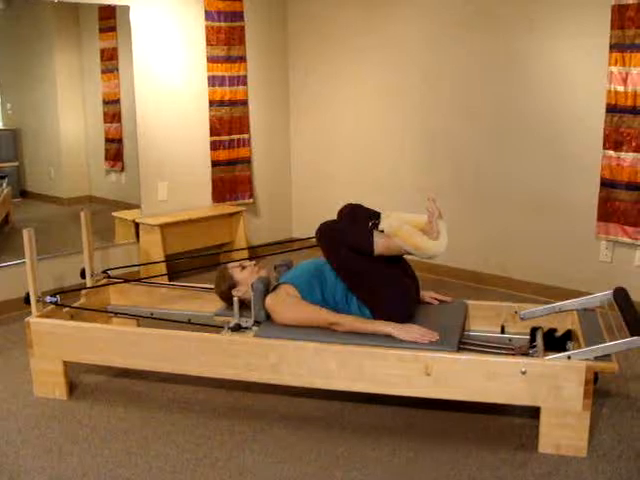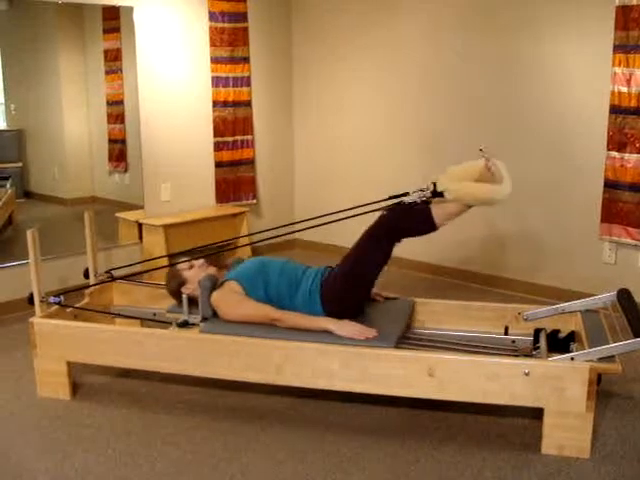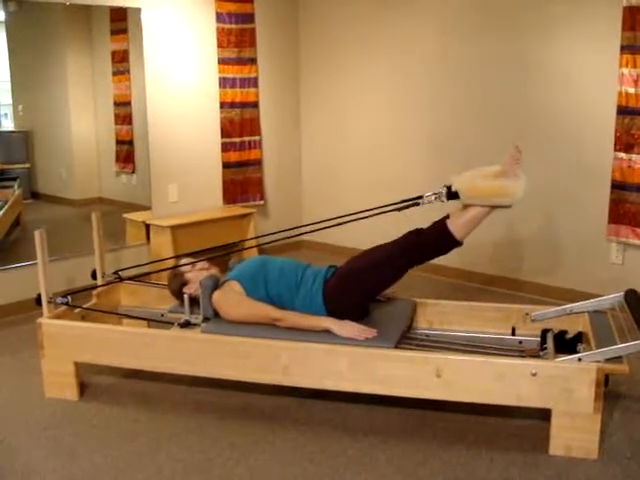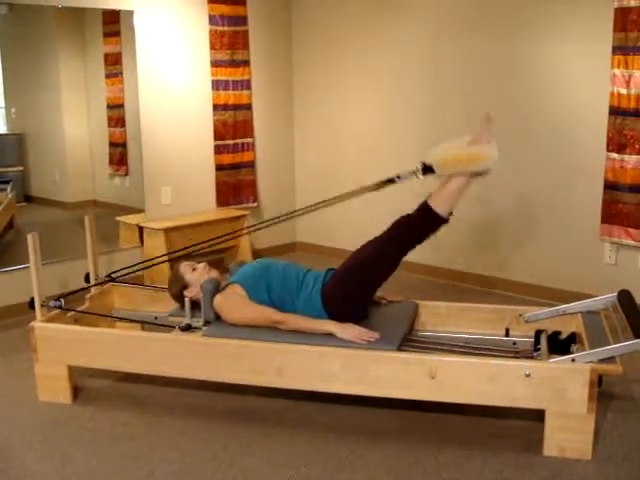
dt=1s
person 1, frame 1
left shoulder: (289, 280)
right shoulder: (276, 303)
right elbow: (333, 321)
left wrist: (415, 293)
right wrist: (393, 328)
right hip: (389, 305)
left knee: (349, 213)
right knee: (328, 232)
left ankle: (420, 234)
right ankle: (415, 243)
person 1, frame 2
left shoulder: (238, 274)
right shoulder: (221, 299)
right elbow: (276, 316)
left wrist: (362, 287)
right wrist: (333, 324)
left hip: (329, 281)
right hip: (330, 300)
left knee: (398, 213)
right knee: (391, 222)
left ankle: (476, 188)
right ankle: (479, 193)
person 1, frame 3
left shoulder: (239, 277)
right shoulder: (223, 299)
right elbow: (277, 316)
right wrist: (333, 324)
left hip: (333, 282)
right hip: (333, 299)
left knee: (417, 242)
right knee: (412, 247)
person 1, frame 4
left shoulder: (241, 279)
right shoulder: (224, 304)
right elbow: (279, 319)
left wrist: (371, 291)
right wrist: (335, 327)
left hip: (330, 283)
right hip: (331, 302)
left knee: (403, 232)
right knee: (399, 235)
left ankle: (465, 172)
right ankle: (465, 172)
